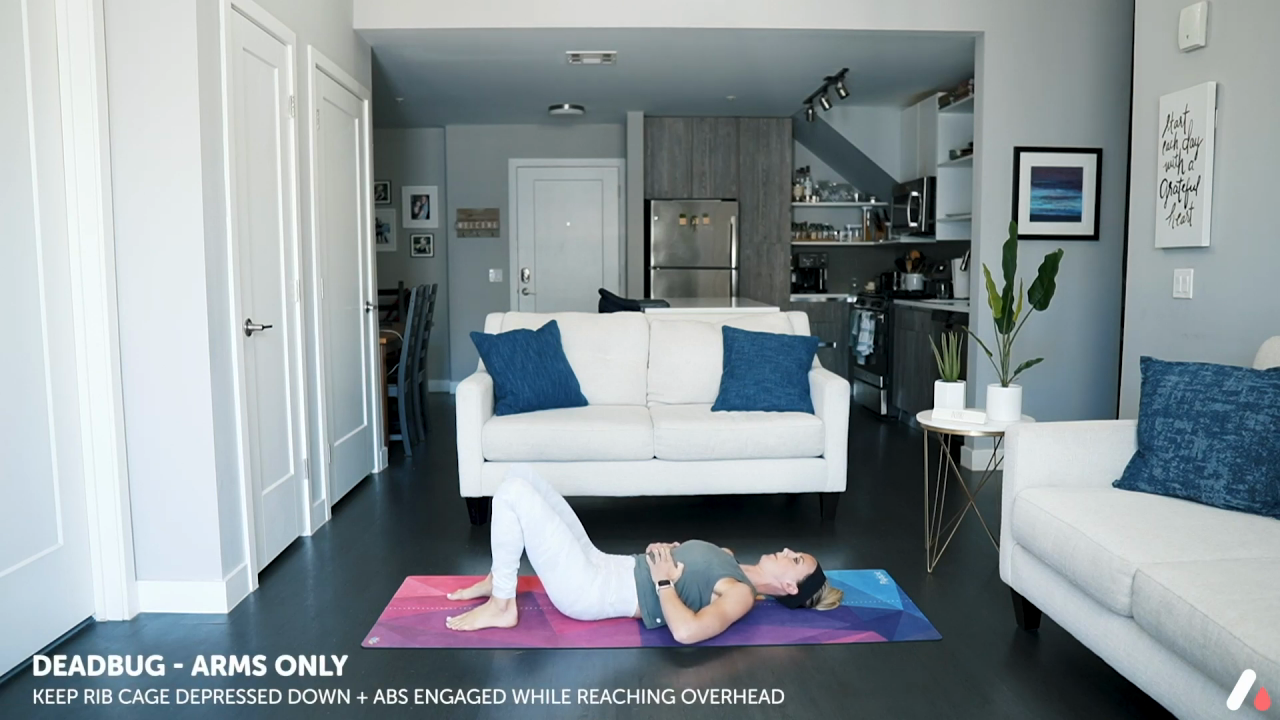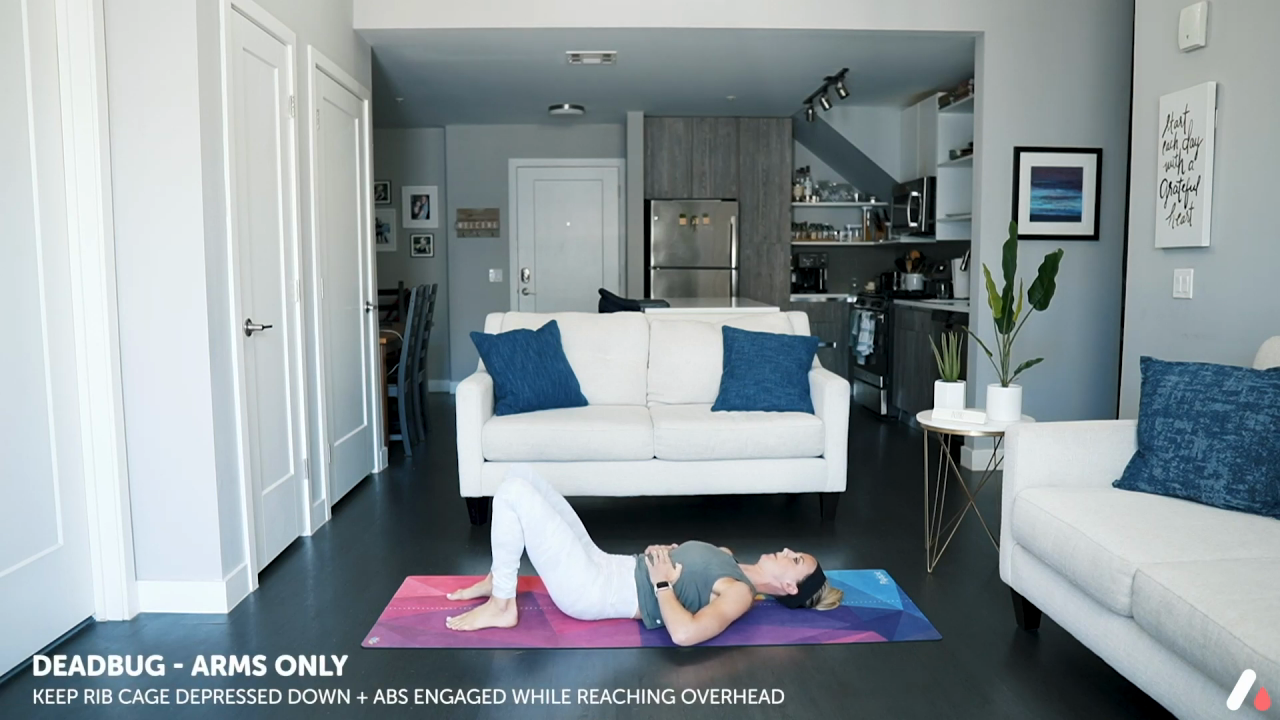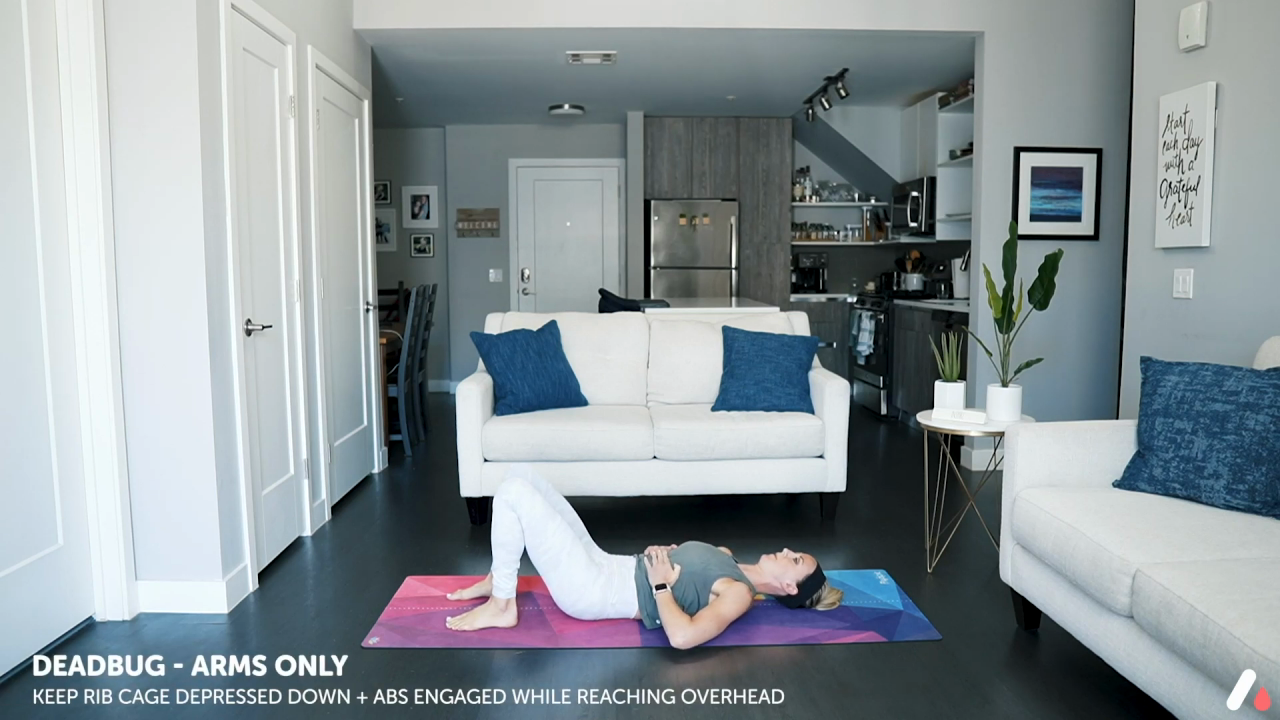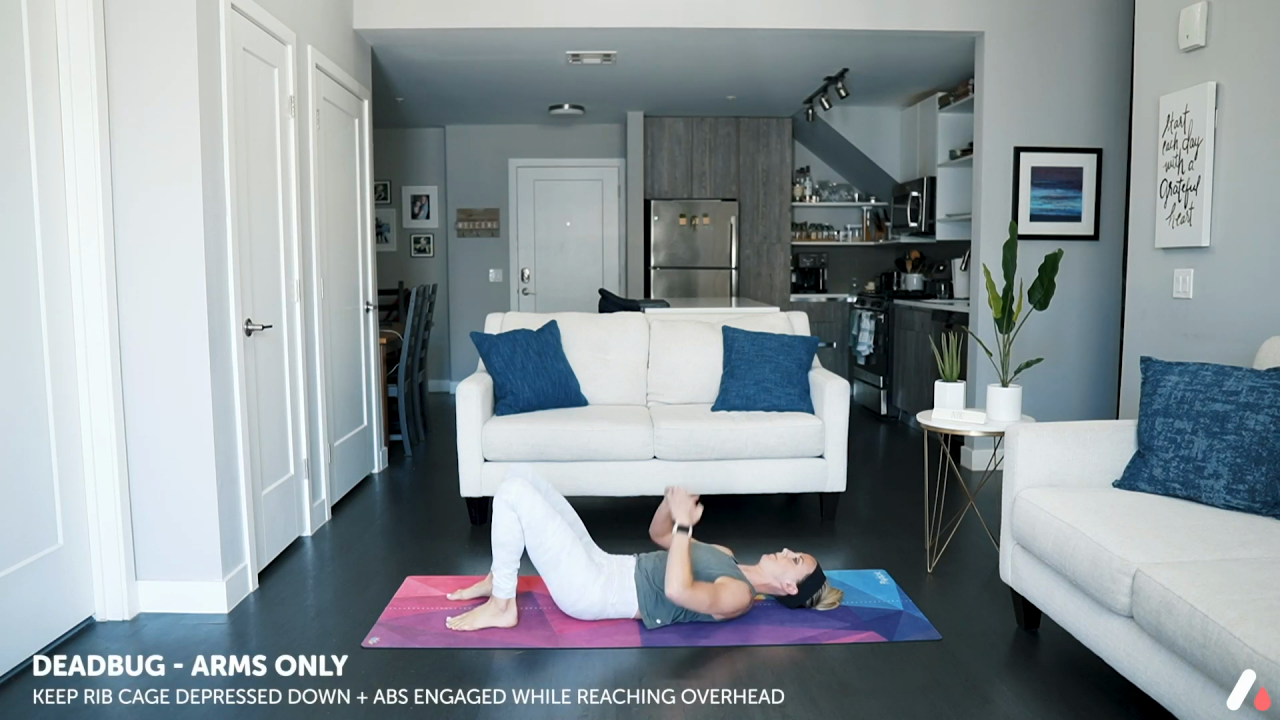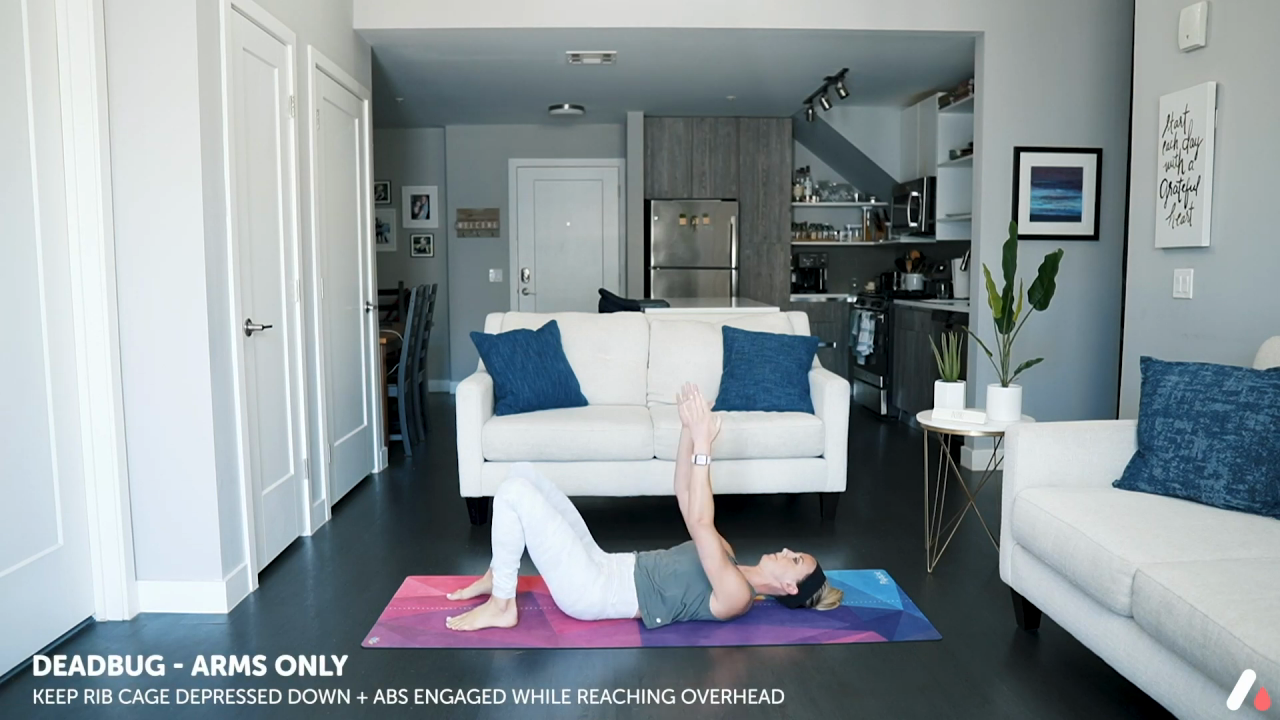
dt=0.4s
person 1, frame 1
left shoulder: (741, 595)
right shoulder: (734, 572)
left elbow: (686, 631)
left wrist: (664, 580)
right wrist: (667, 550)
left hip: (586, 591)
right hip: (599, 566)
left knee: (512, 493)
right knee: (521, 473)
left ankle: (501, 606)
right ankle: (498, 579)
person 1, frame 2
left shoulder: (740, 594)
right shoulder: (731, 567)
left elbow: (683, 633)
left wrist: (662, 582)
right wrist: (665, 552)
left hip: (587, 590)
right hip: (601, 566)
left knee: (513, 491)
right knee: (521, 474)
left ankle: (502, 605)
right ankle: (498, 579)
person 1, frame 3
left shoulder: (739, 594)
right shoulder: (730, 564)
left elbow: (682, 637)
left wrist: (661, 584)
right wrist: (663, 554)
left hip: (589, 591)
right hip: (602, 566)
left knee: (514, 492)
right knee: (522, 474)
left ankle: (502, 605)
right ankle: (497, 579)
person 1, frame 4
left shoulder: (738, 595)
right shoulder: (729, 559)
left elbow: (677, 591)
right elbow: (659, 533)
left wrist: (682, 522)
right wrist: (672, 506)
left hip: (590, 591)
right hip: (602, 567)
left knee: (513, 492)
right knee: (522, 474)
left ankle: (501, 606)
right ankle: (497, 579)
person 1, frame 5
left shoulder: (736, 595)
right shoulder: (728, 558)
left elbow: (699, 522)
right elbow: (685, 494)
left wrist: (702, 447)
right wrist: (689, 431)
left hip: (589, 591)
right hip: (602, 569)
left knee: (514, 493)
right knee: (523, 474)
left ankle: (501, 605)
right ankle: (497, 576)
